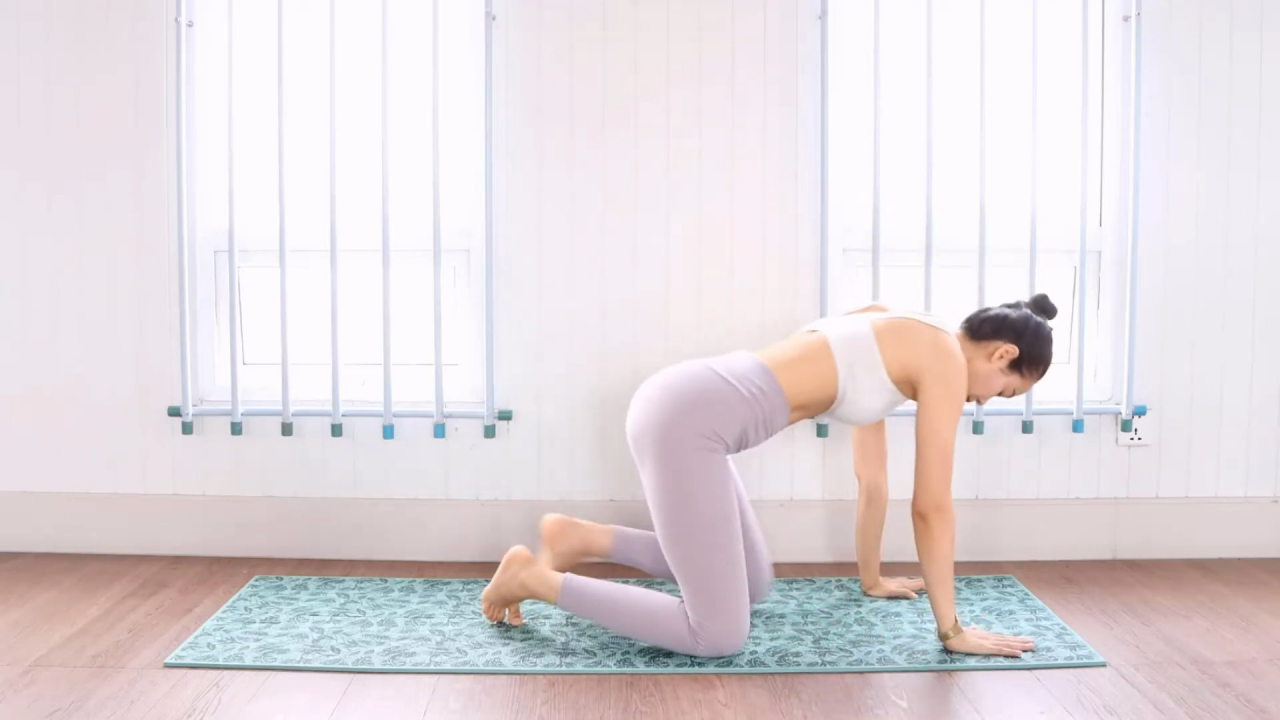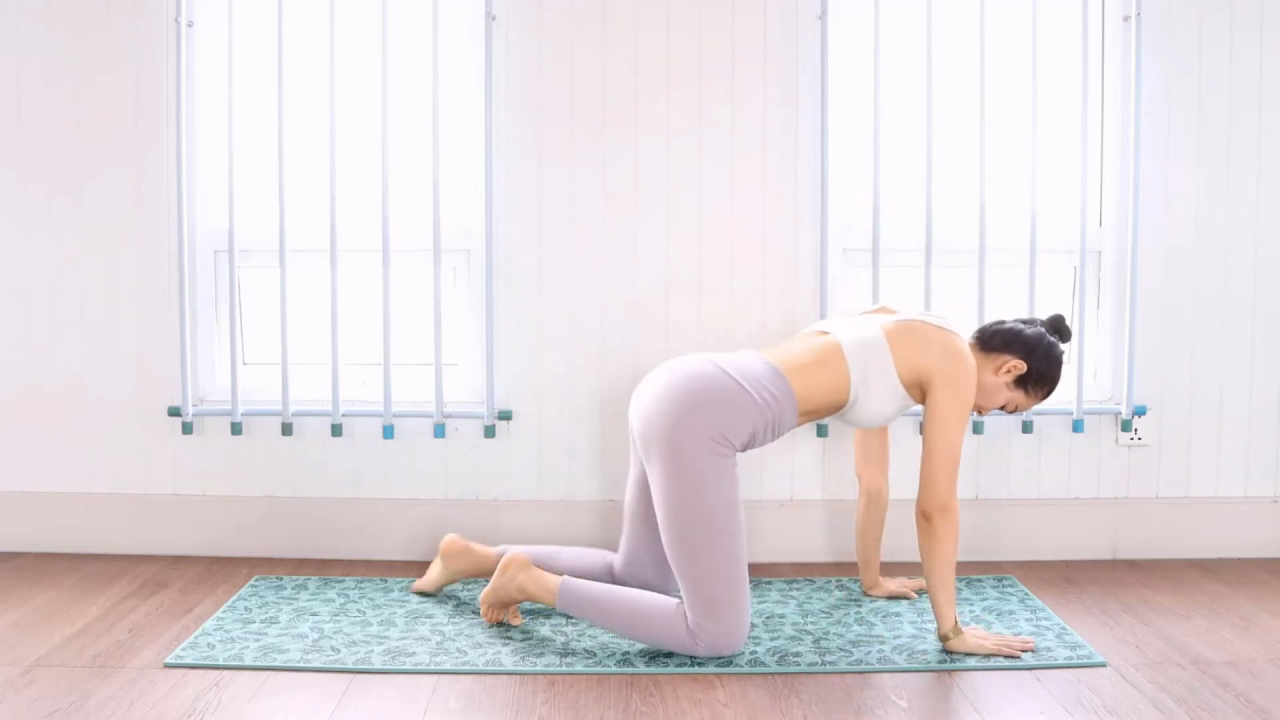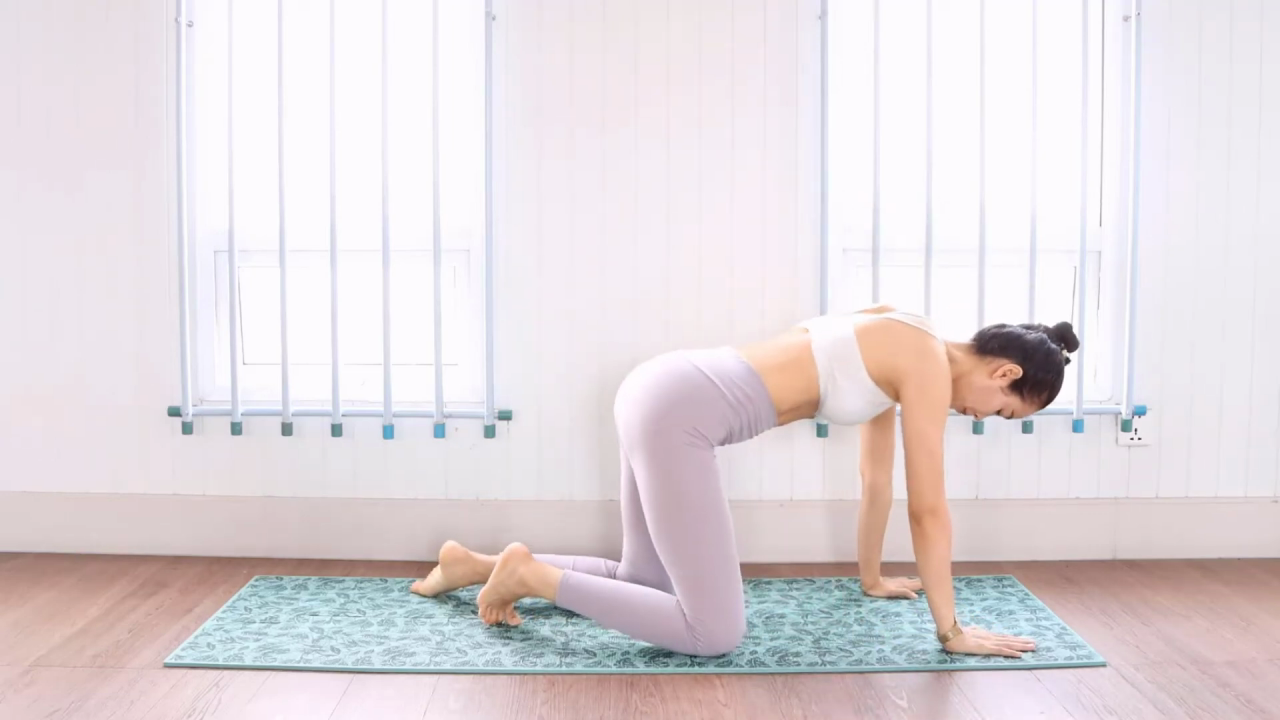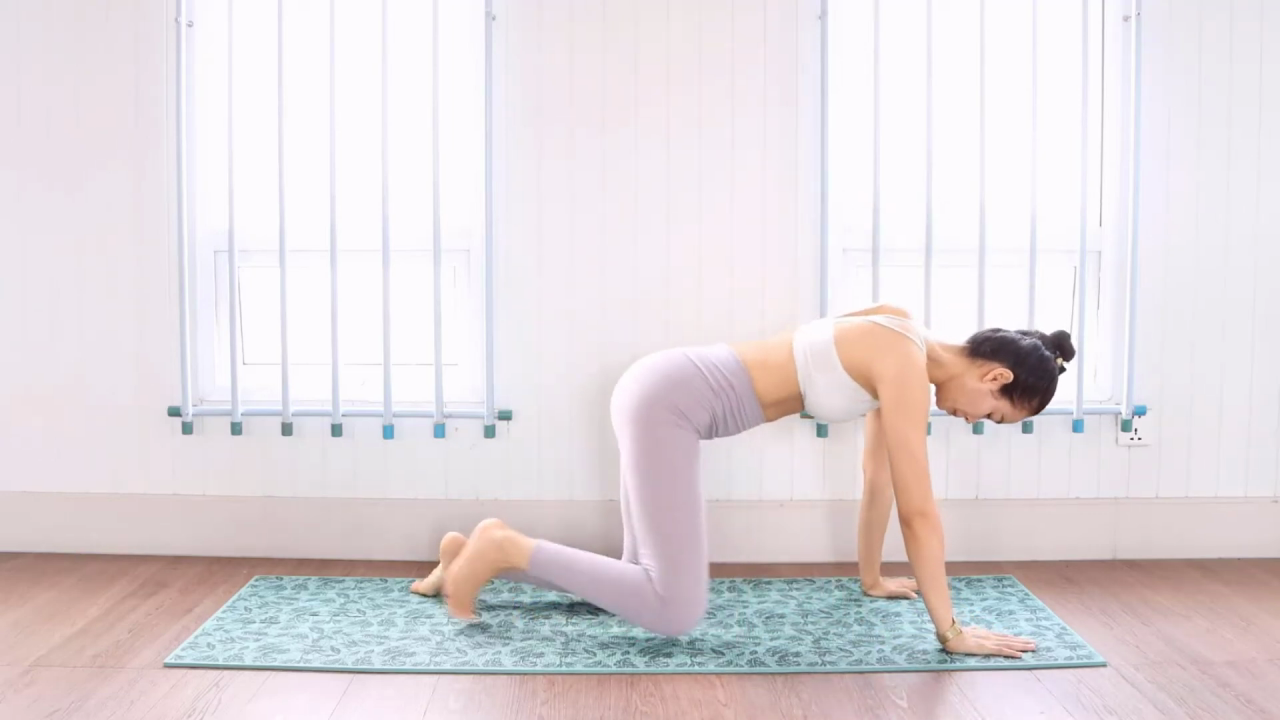
dt=0.3s
person 1, frame 1
left shoulder: (892, 343)
right shoulder: (945, 357)
left elbow: (871, 477)
right elbow: (931, 507)
left wrist: (872, 578)
right wrist: (950, 628)
left hip: (679, 399)
right hip: (684, 419)
left knee: (751, 584)
right knee: (719, 634)
left ankle: (584, 539)
right ankle: (534, 578)
person 1, frame 2
left shoulder: (897, 345)
right shoulder: (953, 361)
left elbow: (872, 478)
right elbow: (936, 508)
left wrist: (872, 579)
right wrist: (951, 629)
left hip: (677, 391)
right hip: (696, 419)
left knee: (639, 575)
right knee: (718, 636)
left ankle: (472, 556)
right ankle: (529, 582)
person 1, frame 3
left shoulder: (898, 347)
right shoulder: (929, 363)
left elbow: (877, 477)
right elbow: (927, 509)
left wrist: (871, 578)
right wrist: (952, 629)
left hip: (663, 390)
right hip: (675, 416)
left knee: (650, 585)
right knee: (715, 633)
left ankle: (474, 564)
right ankle: (530, 575)
person 1, frame 4
left shoulder: (899, 351)
right shoulder: (905, 363)
left elbow: (879, 476)
right elbow: (918, 509)
left wrist: (871, 578)
right wrist: (951, 629)
left hip: (664, 396)
right hip: (666, 400)
left knee: (651, 589)
right knee: (674, 612)
left ankle: (469, 556)
right ankle: (506, 547)
